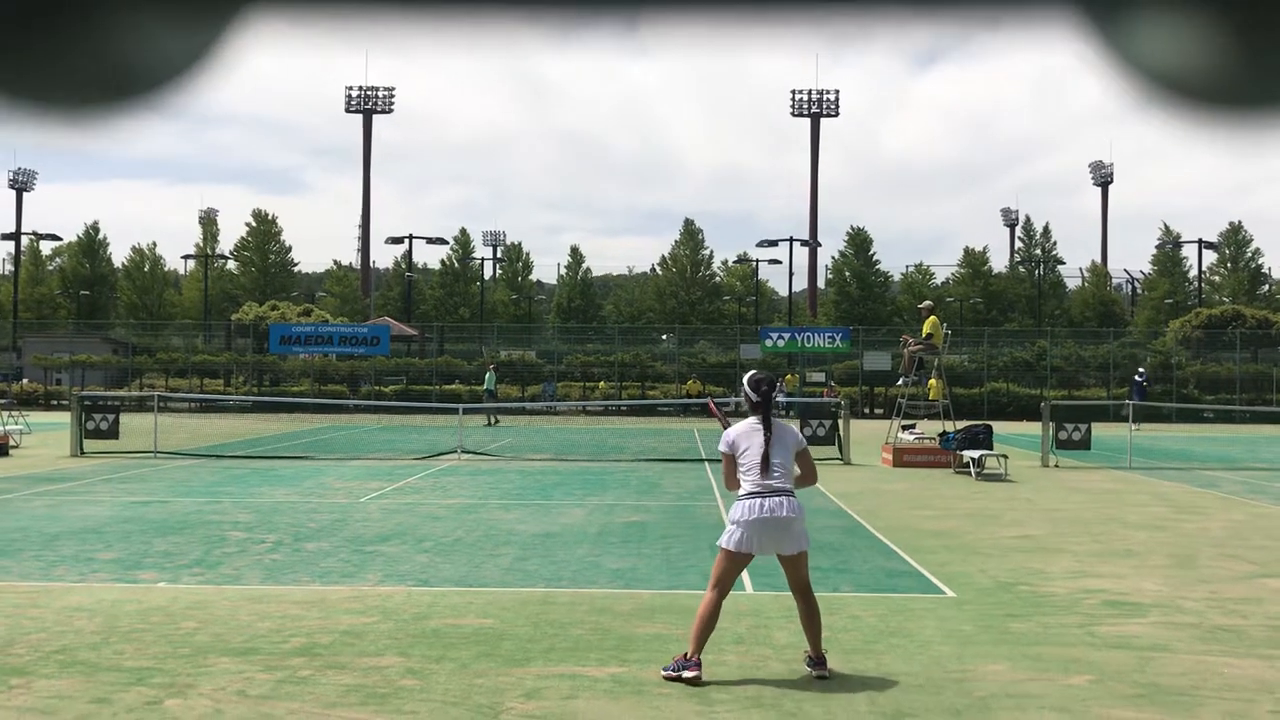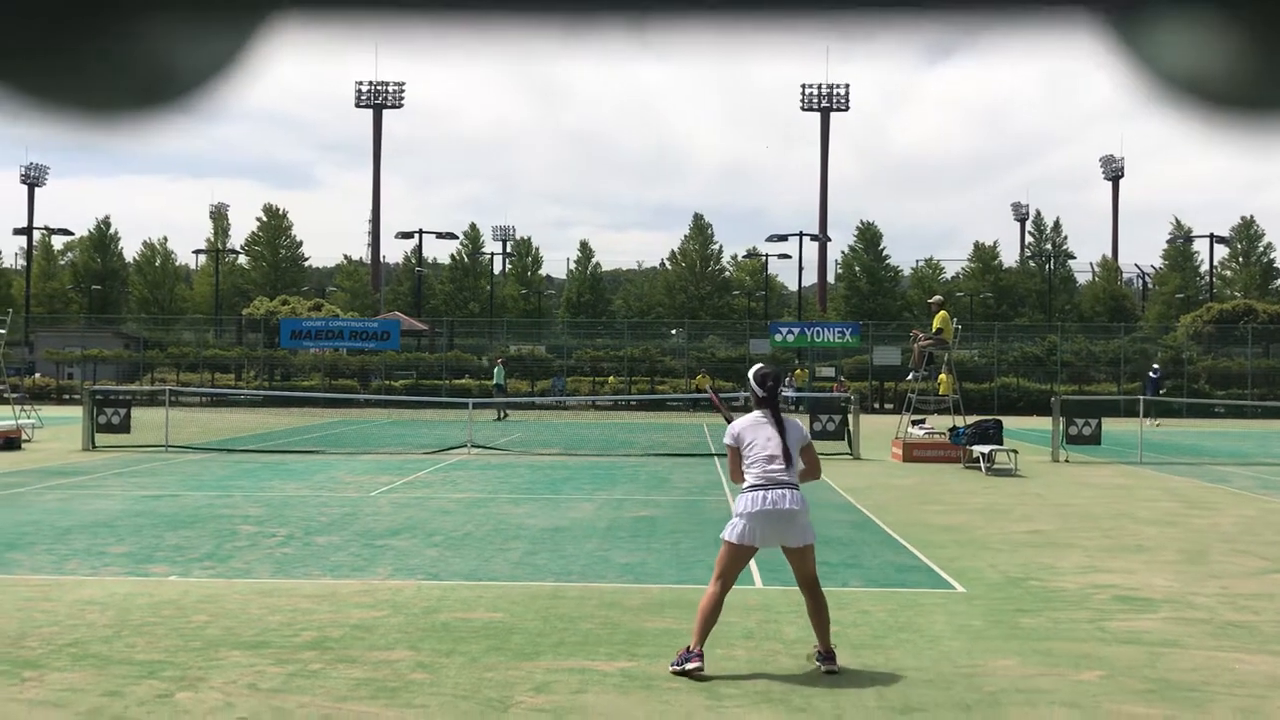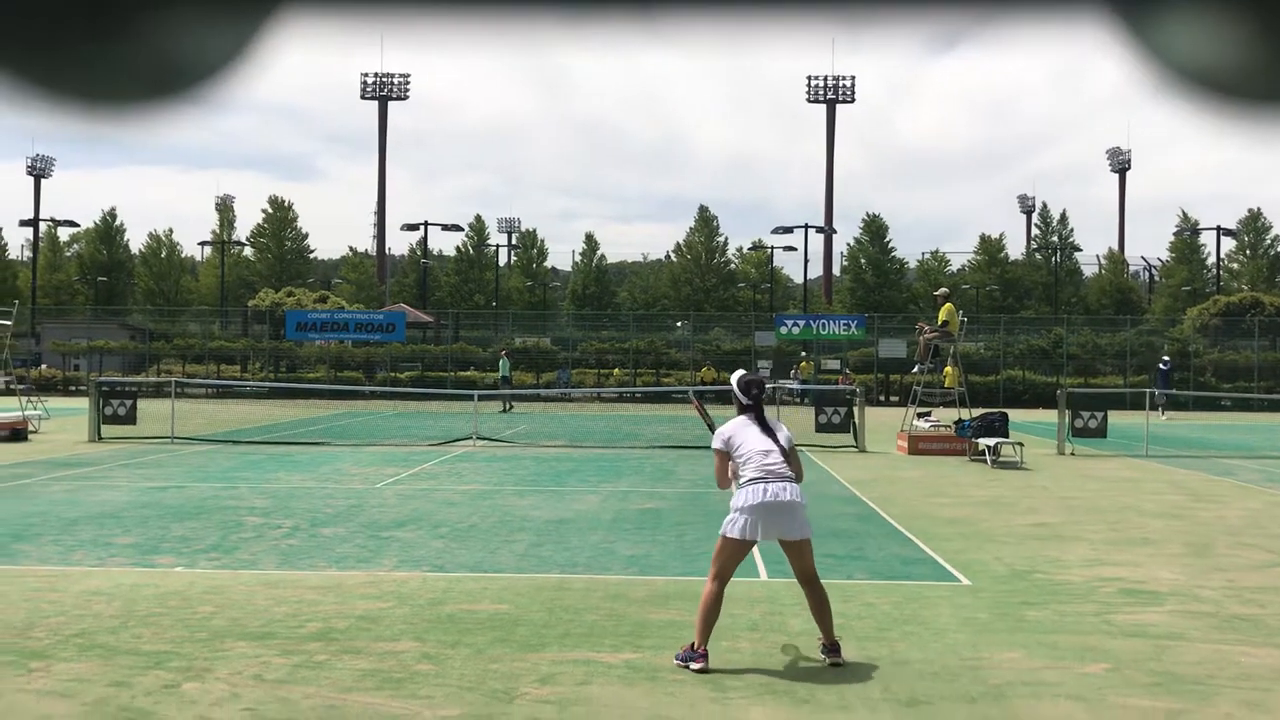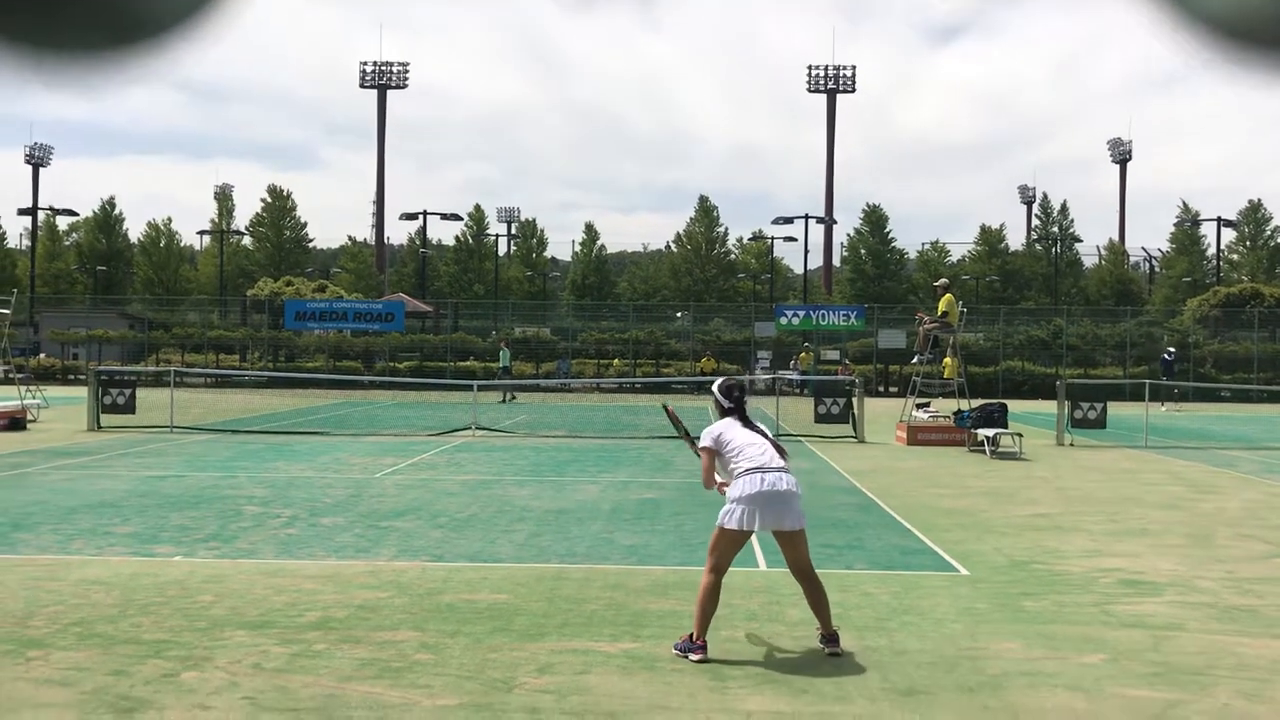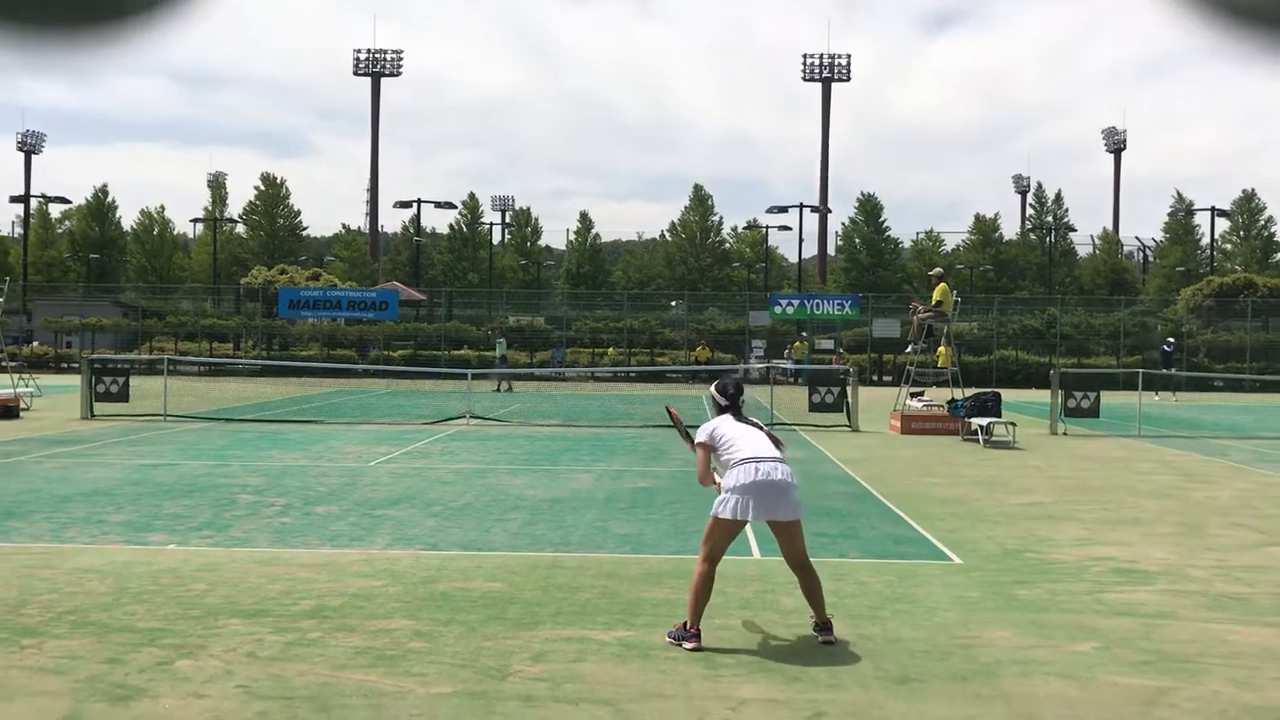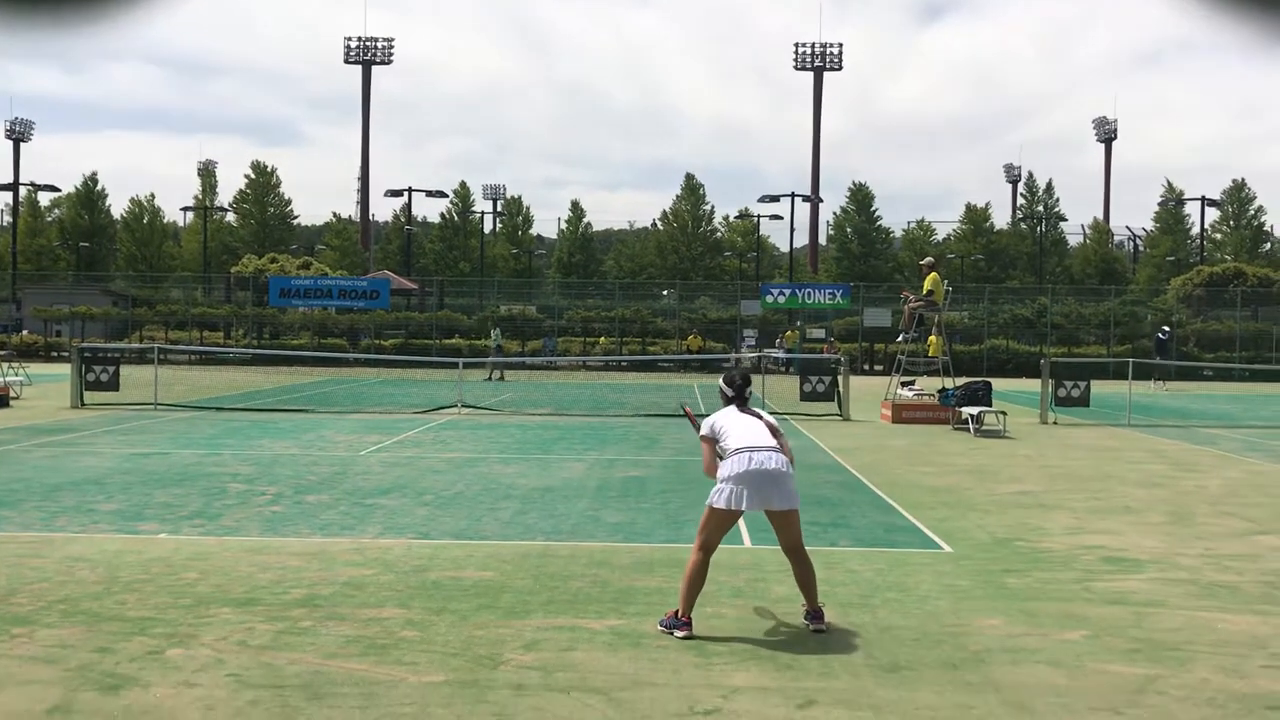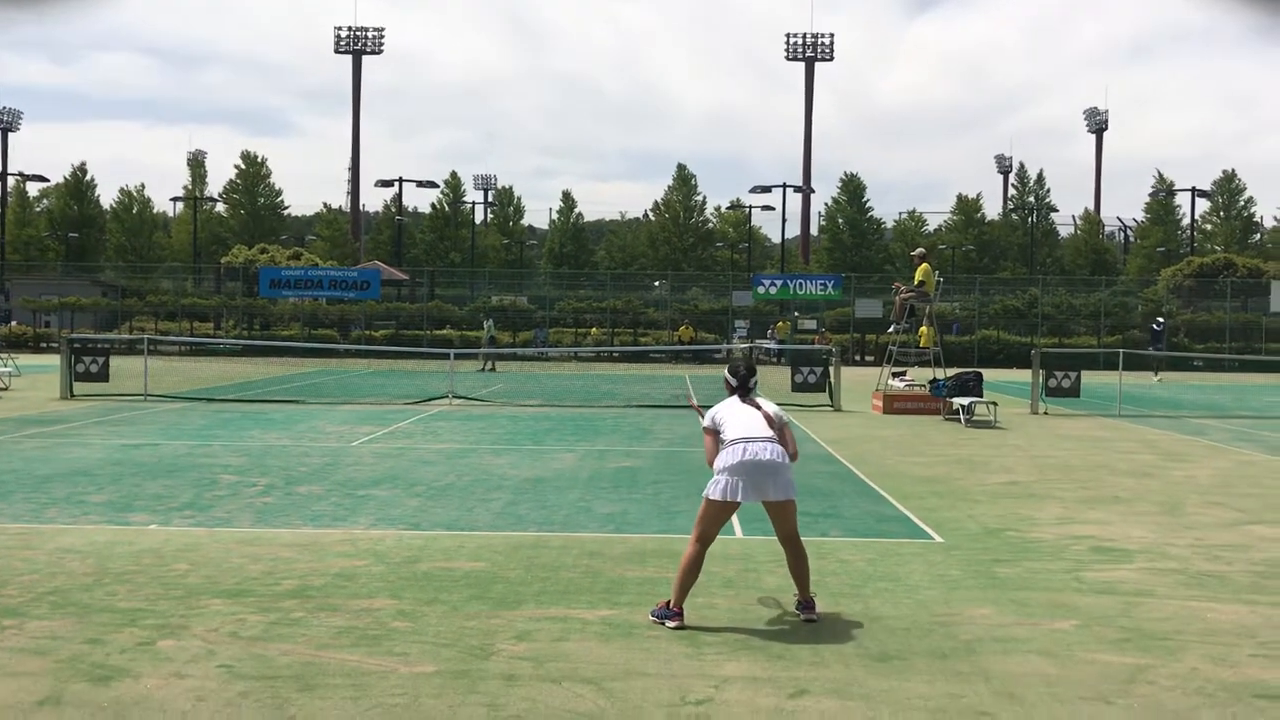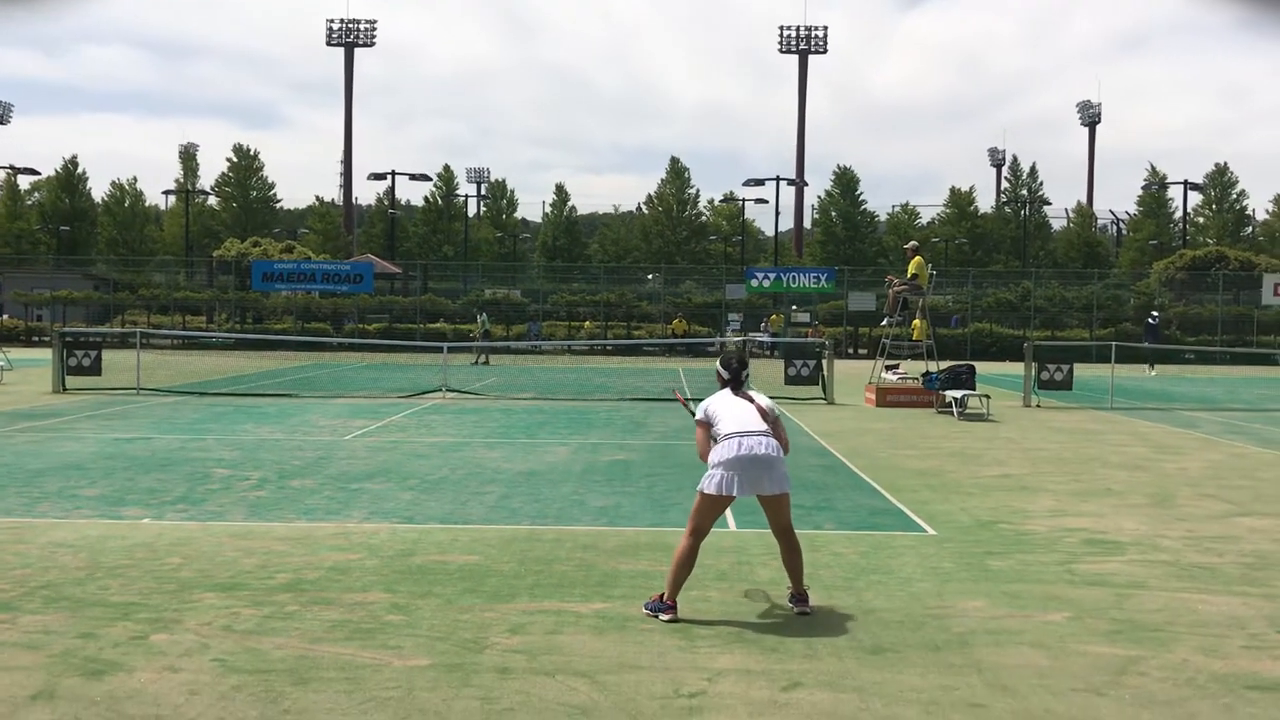
dt=0.2s
person 1, frame 1
left shoulder: (733, 434)
right shoulder: (792, 432)
right elbow: (811, 477)
left hip: (749, 512)
right hip: (788, 511)
left knee: (716, 590)
right knee: (803, 590)
left ankle: (691, 661)
right ankle: (817, 659)
person 1, frame 2
left shoulder: (738, 427)
right shoulder: (796, 427)
right elbow: (814, 472)
left hip: (752, 505)
right hip: (792, 504)
left knee: (719, 583)
right knee: (810, 584)
left ankle: (694, 652)
right ankle: (826, 654)
person 1, frame 3
left shoulder: (726, 431)
right shoulder: (779, 428)
left elbow: (722, 483)
right elbow: (798, 475)
left hip: (751, 500)
right hip: (791, 498)
left knee: (716, 578)
right knee: (809, 579)
left ankle: (698, 651)
right ankle: (831, 646)
person 1, frame 4
left shoulder: (712, 432)
right shoulder: (759, 428)
left elbow: (707, 482)
left wrist: (720, 481)
left hip: (748, 491)
right hip: (786, 487)
left knee: (714, 569)
right knee: (804, 570)
left ankle: (697, 642)
right ankle: (830, 636)
person 1, frame 5
left shoulder: (708, 428)
right shoulder: (756, 424)
left elbow: (703, 477)
left wrist: (716, 480)
left hip: (744, 480)
right hip: (782, 477)
left knee: (707, 558)
right knee: (799, 560)
left ankle: (691, 630)
right ankle: (823, 624)
person 1, frame 6
left shoulder: (713, 420)
right shoulder: (764, 416)
left elbow: (710, 469)
right elbow: (790, 459)
left hip: (739, 469)
right hip: (778, 469)
left knee: (703, 548)
right knee: (795, 549)
left ankle: (682, 619)
right ankle: (815, 613)
person 1, frame 7
left shoulder: (716, 411)
right shoulder: (771, 407)
left elbow: (712, 460)
right elbow: (792, 452)
left hip: (735, 461)
right hip: (775, 459)
left knee: (700, 539)
right knee: (791, 538)
left ankle: (673, 609)
right ankle: (806, 603)
person 1, frame 8
left shoulder: (708, 404)
right shoulder: (763, 400)
left elbow: (704, 454)
right elbow: (784, 445)
left hip: (729, 455)
right hip: (769, 453)
left knee: (694, 533)
right knee: (784, 531)
left ankle: (667, 602)
right ankle: (800, 596)
